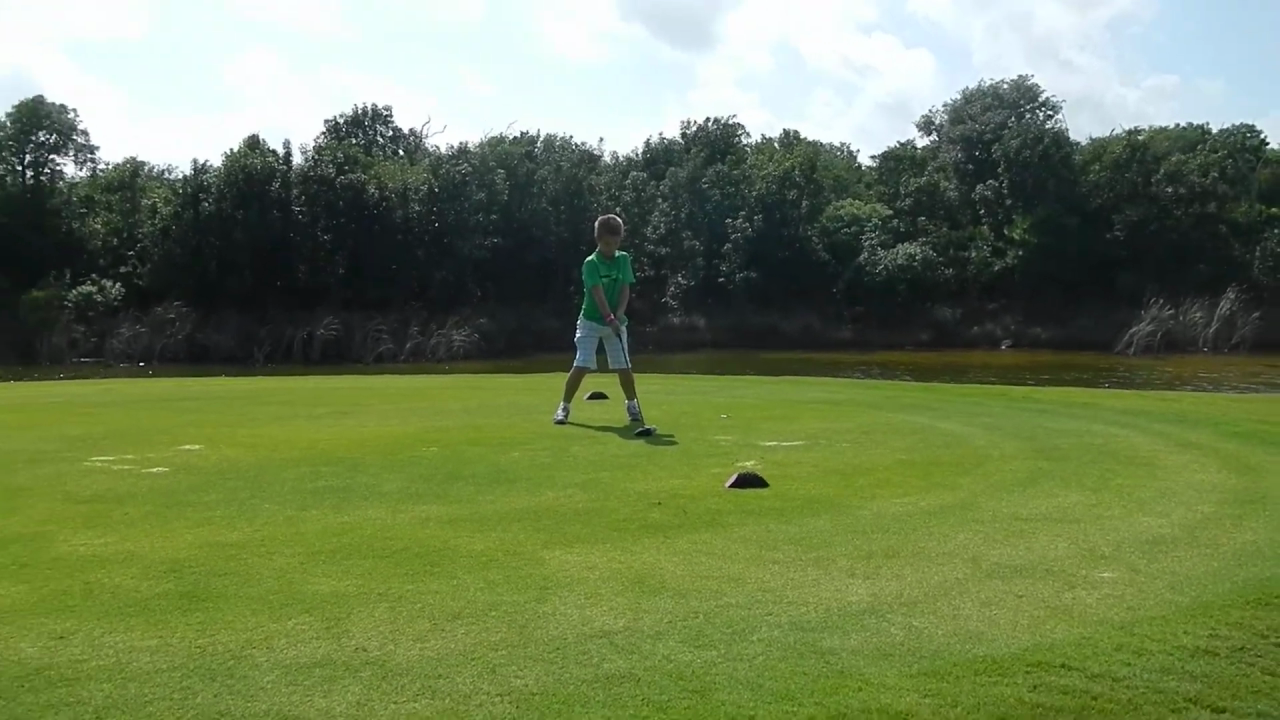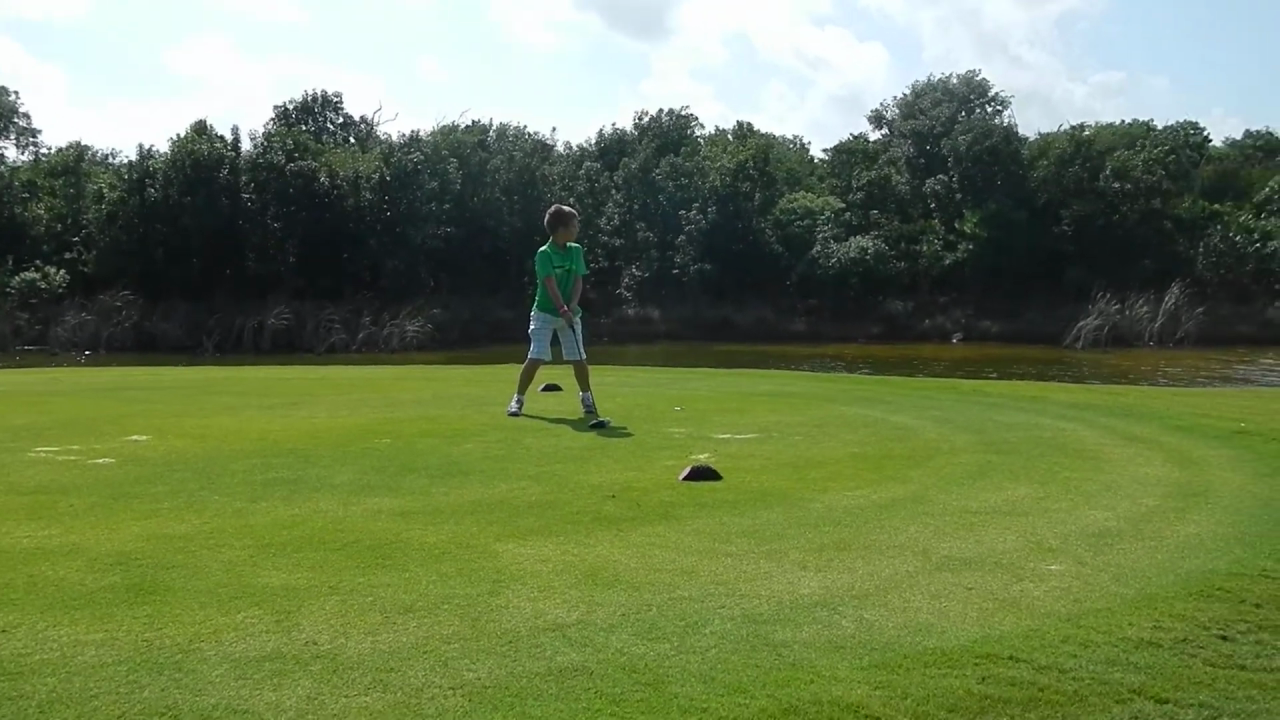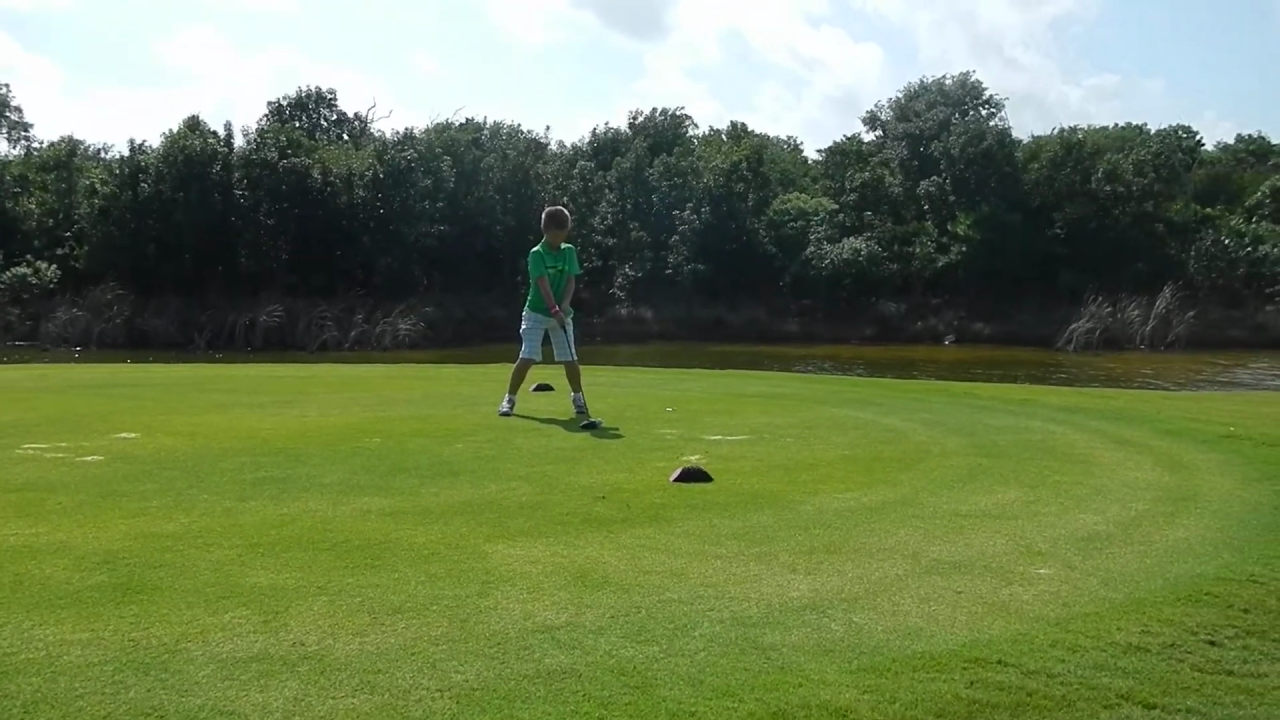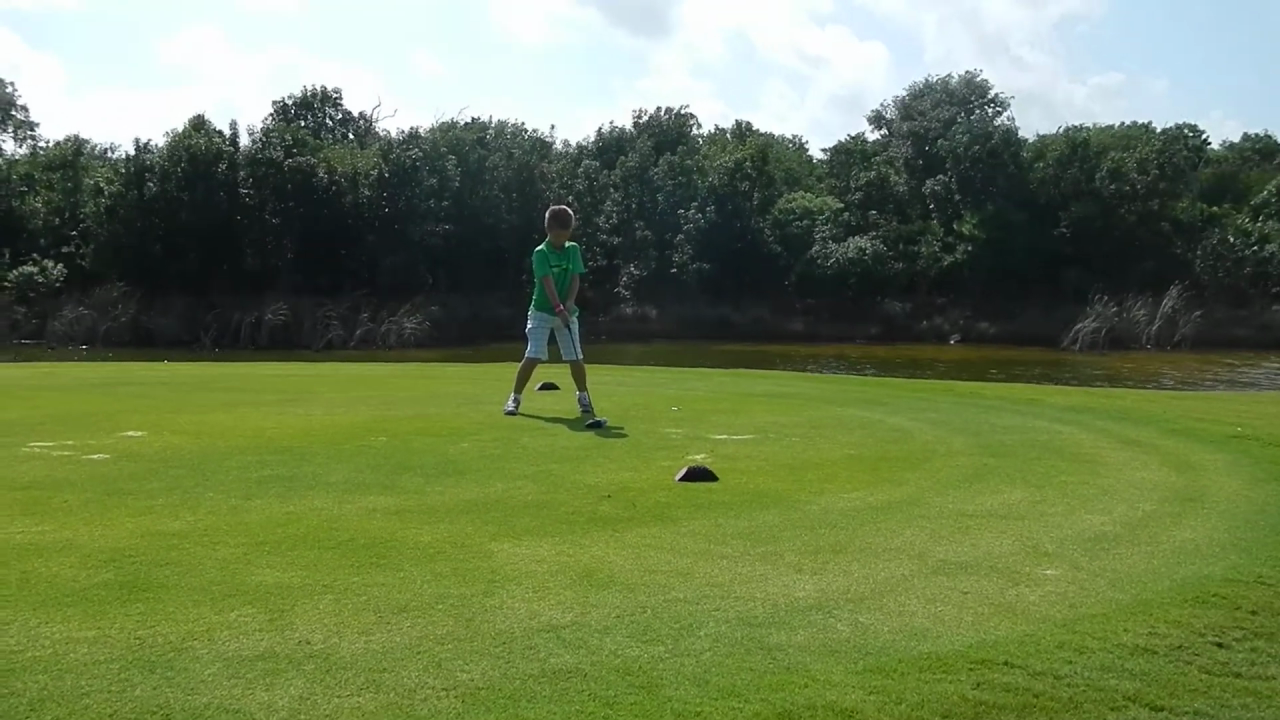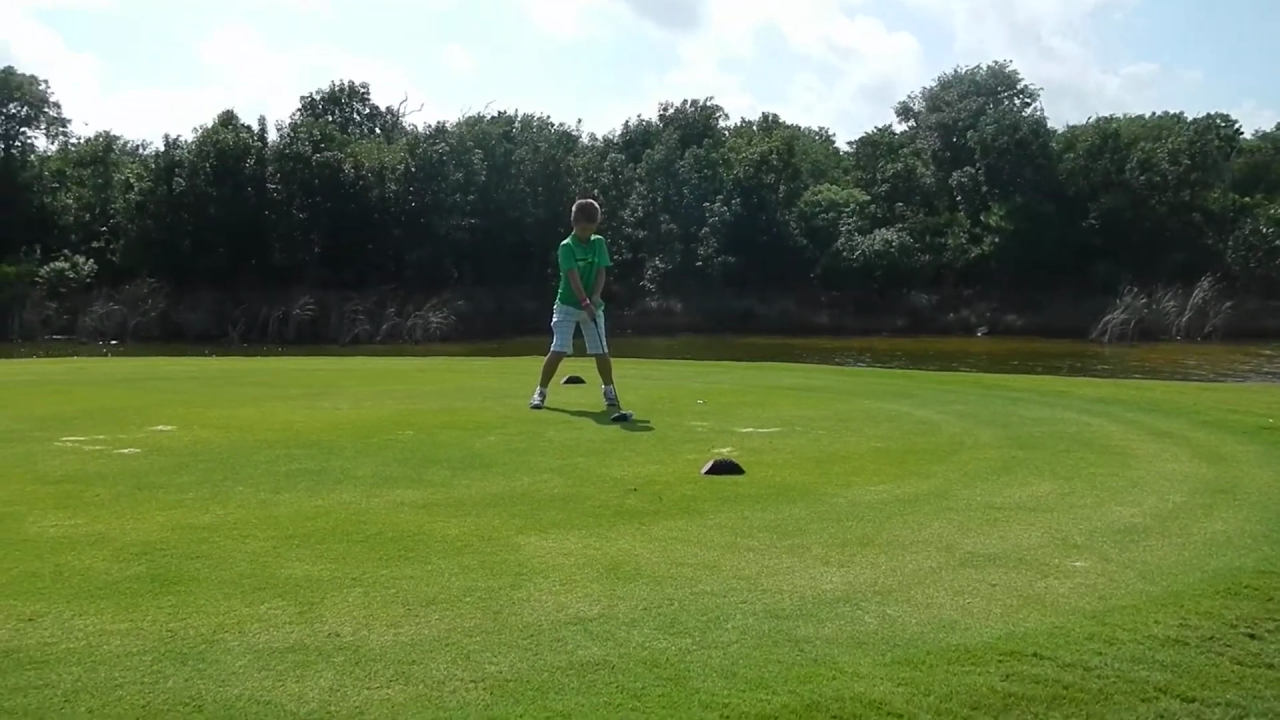
dt=0.4s
person 1, frame 1
left shoulder: (623, 259)
right shoulder: (590, 263)
left elbow: (625, 290)
right elbow: (598, 294)
left wrist: (619, 314)
right wrist: (609, 318)
left hip: (615, 320)
right hip: (591, 321)
left knee: (623, 366)
right knee: (581, 366)
left ankle: (632, 405)
right ankle: (564, 407)
person 1, frame 2
left shoulder: (576, 250)
right shoulder: (544, 254)
left elbow: (578, 280)
right elbow: (551, 285)
left wrist: (573, 305)
right wrist: (562, 310)
left hip: (569, 312)
right hip: (545, 312)
left knee: (578, 358)
right knee: (535, 358)
left ankle: (586, 397)
right ankle: (518, 399)
person 1, frame 3
left shoulder: (569, 251)
right shoulder: (536, 254)
left elbow: (571, 281)
right elbow: (543, 285)
left wrist: (565, 304)
right wrist: (554, 310)
left hip: (561, 312)
right hip: (537, 312)
left knee: (570, 358)
right knee: (527, 358)
left ankle: (578, 398)
right ankle: (509, 398)
person 1, frame 4
left shoulder: (573, 249)
right shoulder: (540, 253)
left elbow: (575, 279)
right elbow: (548, 284)
left wrist: (569, 303)
right wrist: (558, 309)
left hip: (566, 311)
right hip: (542, 311)
left knee: (575, 357)
right knee: (532, 357)
left ankle: (583, 396)
right ankle: (514, 398)
person 1, frame 5
left shoulder: (599, 243)
right shoulder: (566, 247)
left elbow: (601, 273)
right elbow: (573, 278)
left wrist: (595, 297)
right wrist: (585, 303)
left hip: (592, 305)
right hip: (568, 305)
left knee: (601, 351)
right knee: (558, 350)
left ankle: (609, 390)
right ankle: (540, 391)
